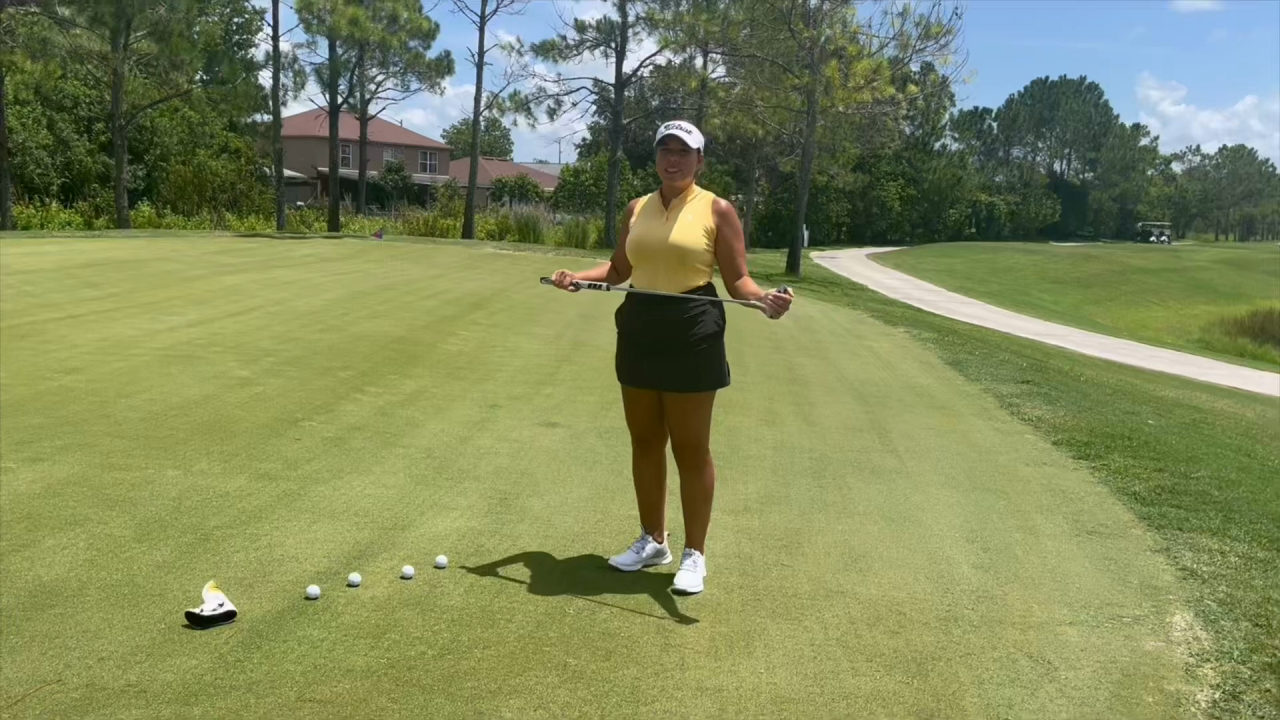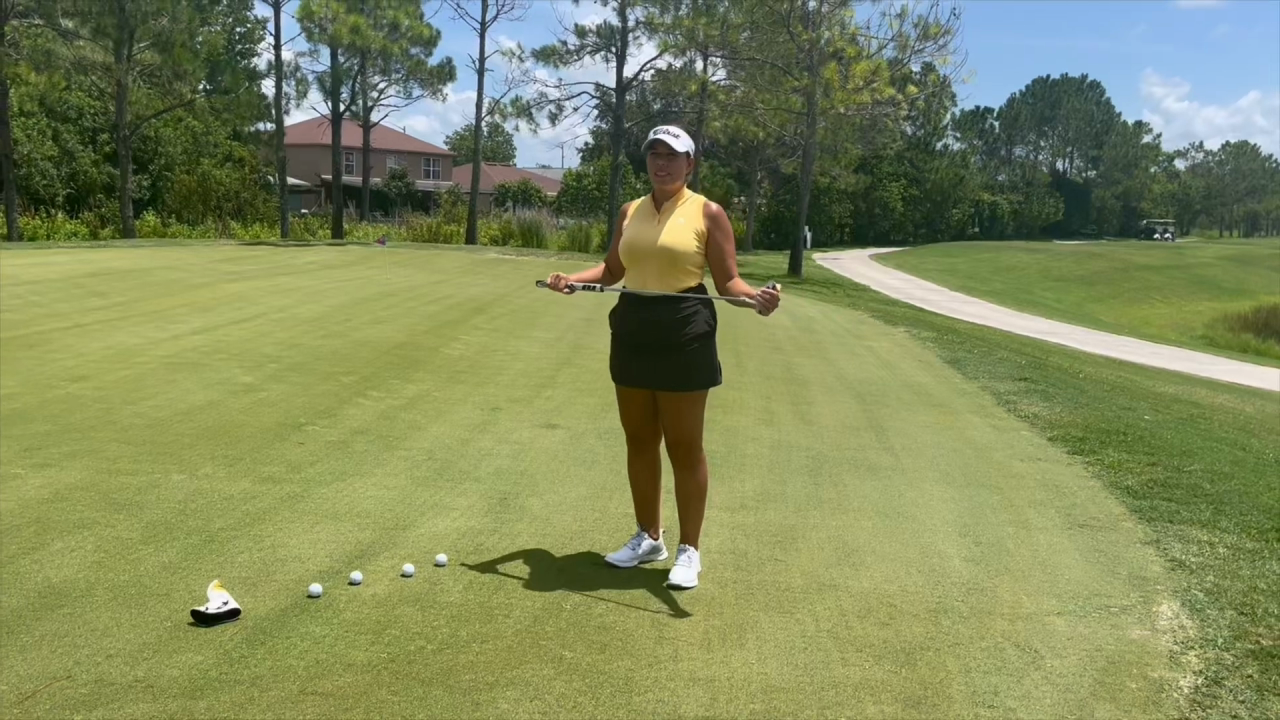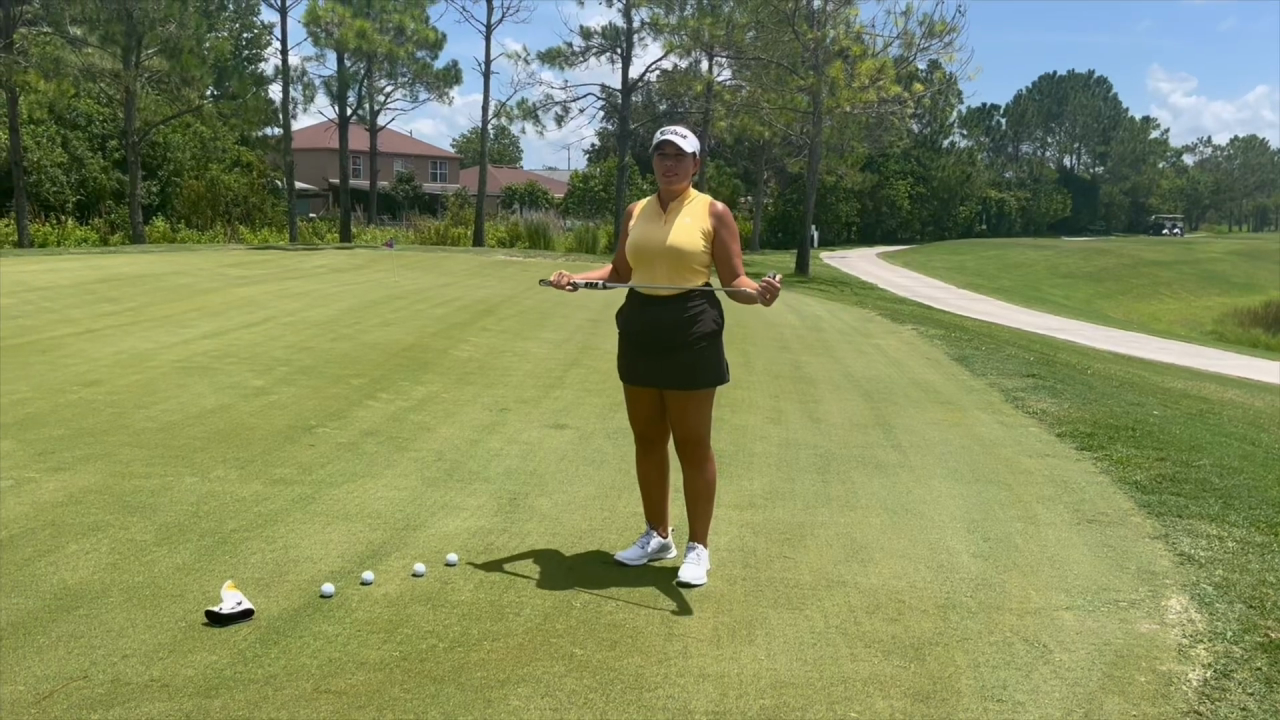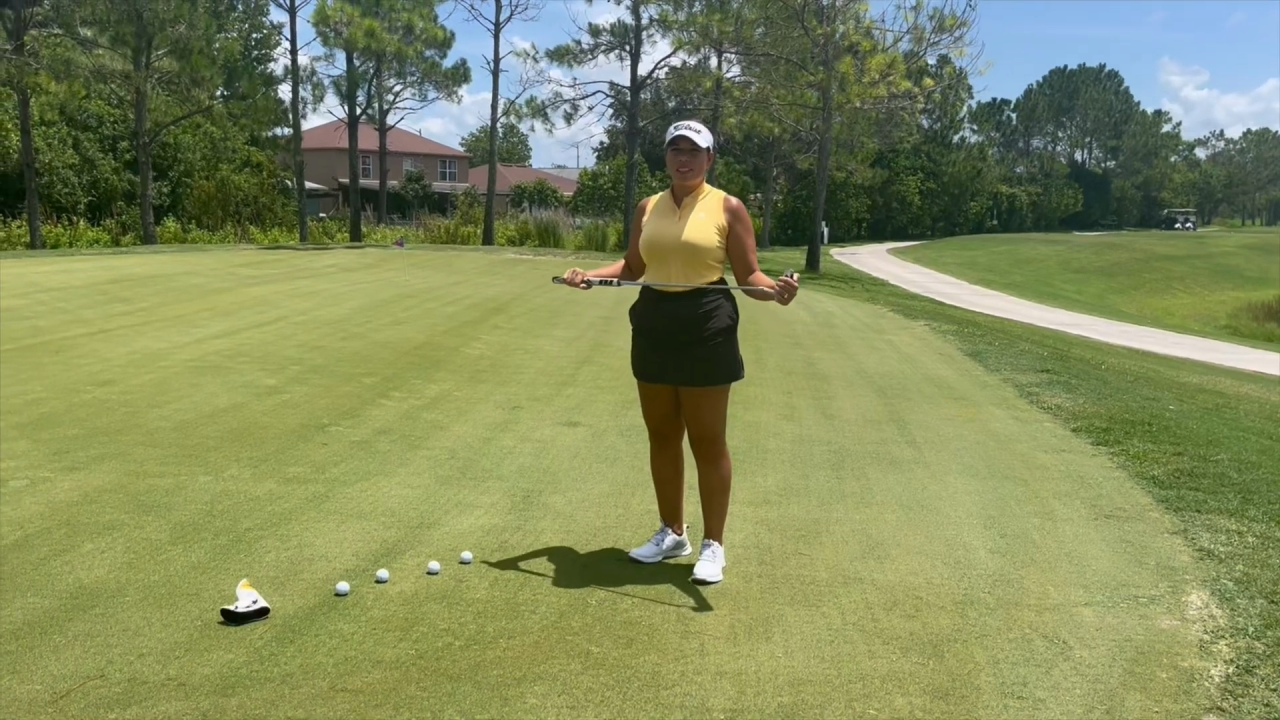
dt=0.4s
person 1, frame 1
left shoulder: (717, 209)
right shoulder: (636, 209)
left elbow: (736, 278)
right elbow: (618, 268)
left wrist: (764, 299)
right wrist: (576, 276)
left hip: (692, 333)
right hip: (639, 330)
left knee: (691, 449)
right knee: (645, 443)
left ankle: (694, 554)
right ankle: (652, 540)
person 1, frame 2
left shoulder: (707, 212)
right shoulder: (629, 211)
left elbow: (727, 280)
right elbow: (612, 270)
left wrist: (755, 297)
right wrist: (571, 279)
left hip: (684, 333)
right hip: (632, 331)
left knee: (685, 447)
right knee: (639, 441)
left ankle: (689, 550)
right ankle: (649, 536)
person 1, frame 3
left shoulder: (713, 212)
right shoulder: (635, 211)
left elbow: (733, 281)
right elbow: (619, 270)
left wrist: (757, 292)
right wrist: (575, 277)
left hip: (691, 332)
right hip: (639, 330)
left knee: (693, 445)
right knee: (647, 440)
left ankle: (697, 547)
right ankle: (657, 534)
person 1, frame 4
left shoulder: (728, 207)
right shoulder: (647, 207)
left elbow: (748, 275)
right elbow: (632, 266)
left wrist: (775, 289)
right wrist: (589, 274)
left hip: (706, 327)
right hip: (652, 326)
left knee: (707, 441)
right knee: (661, 437)
left ankle: (713, 545)
right ankle: (672, 533)
